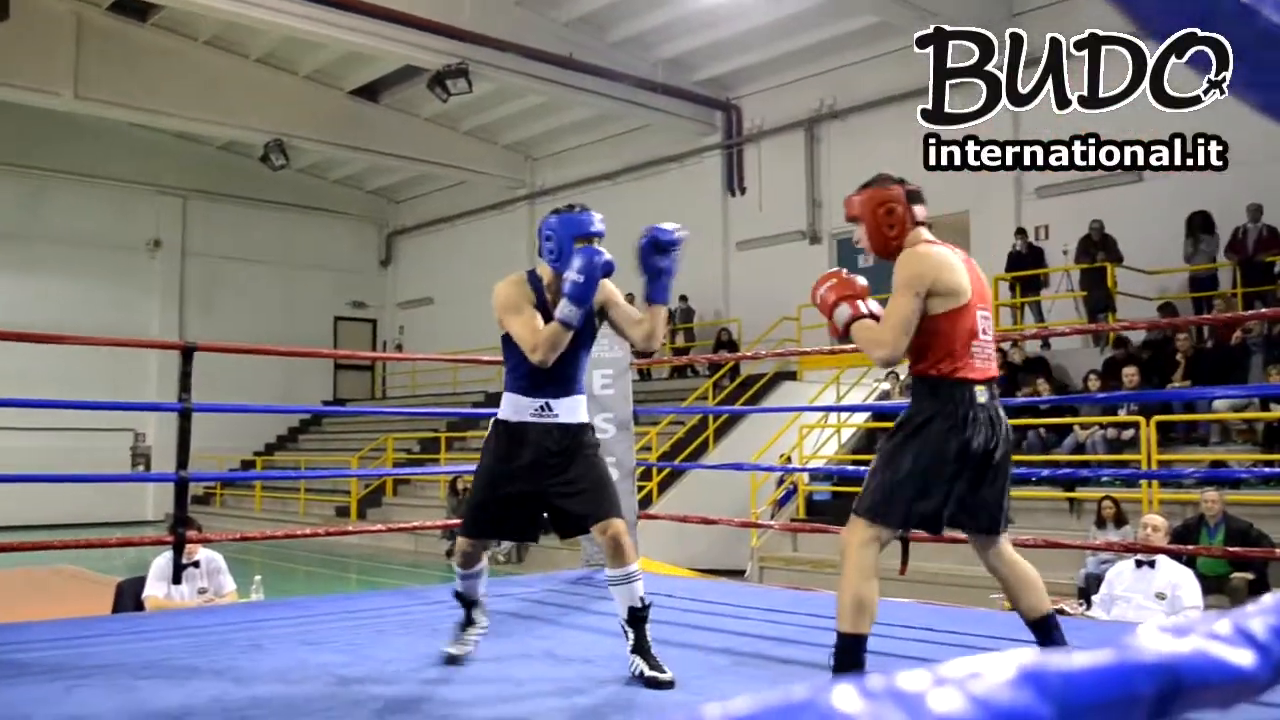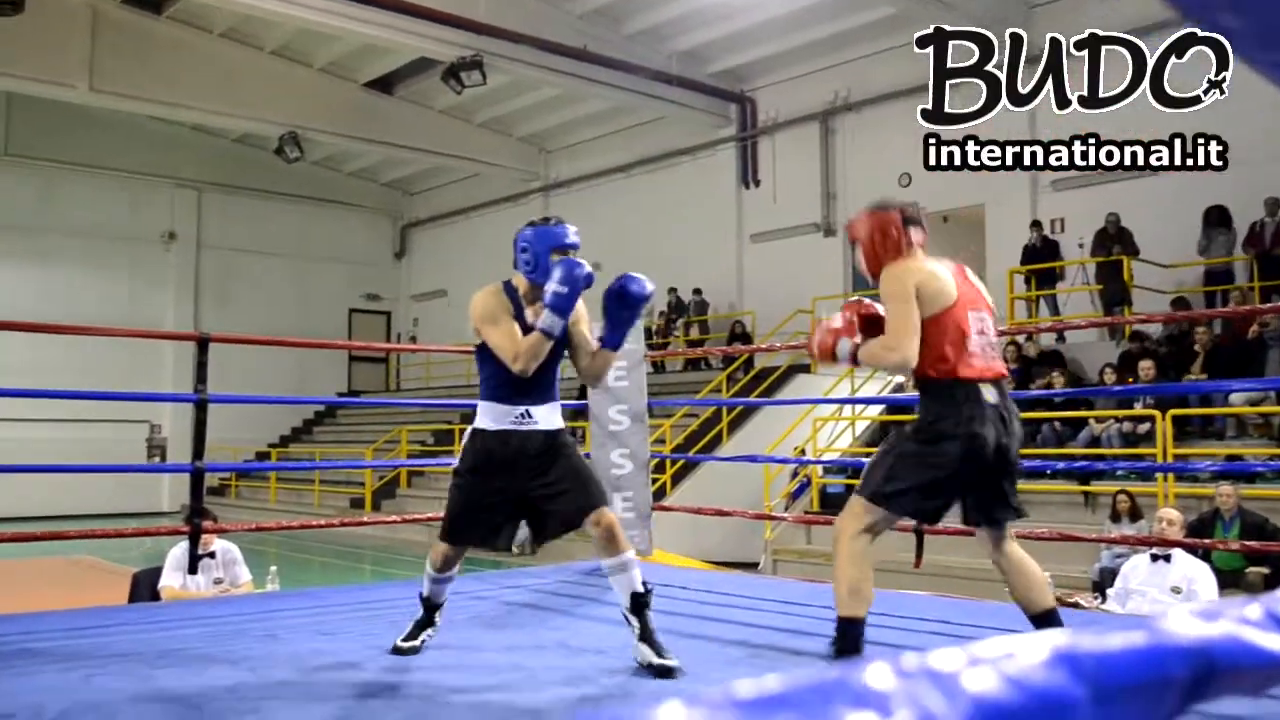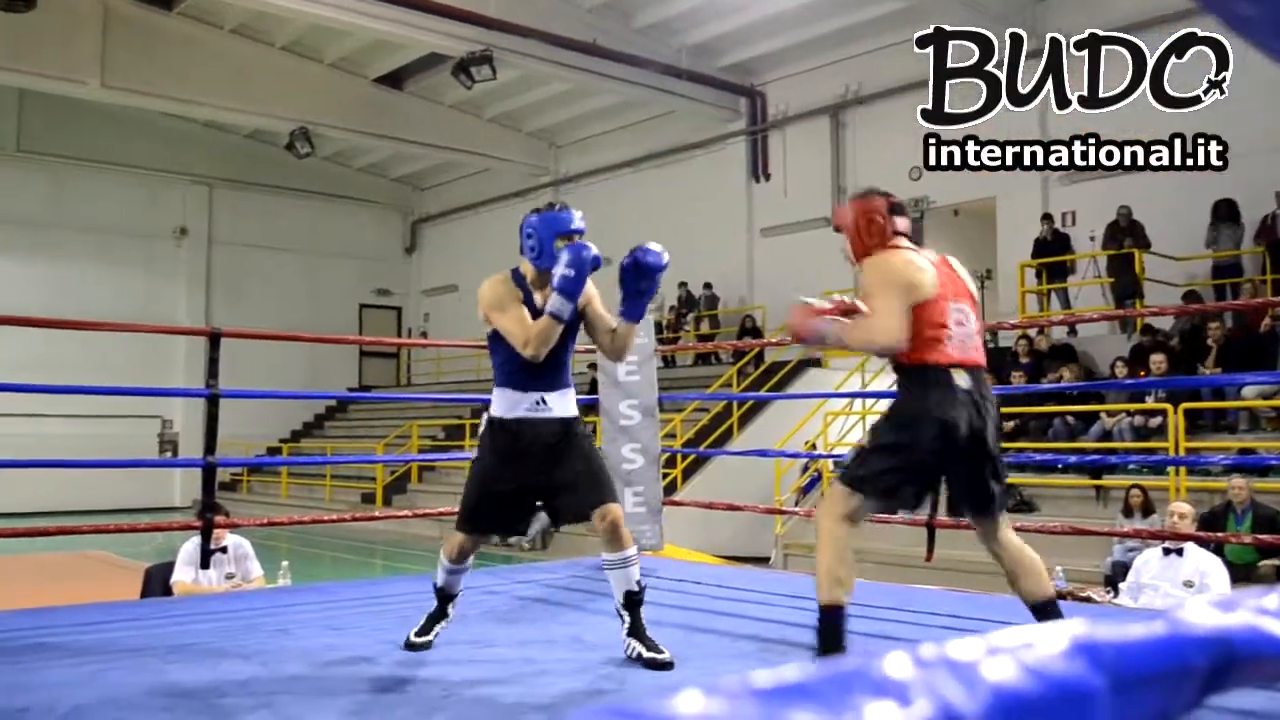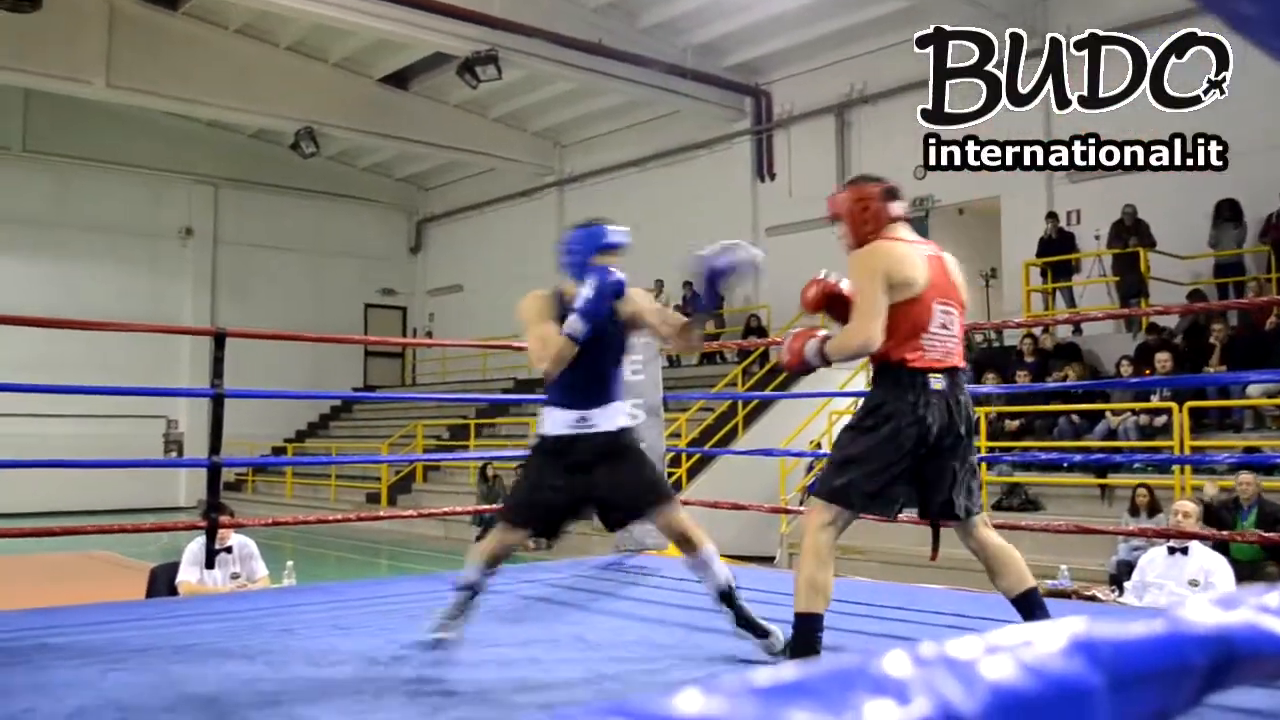
dt=0.3s
person 1, frame 1
left shoulder: (918, 260)
right shoulder: (961, 262)
left elbow: (887, 351)
left wrist: (843, 309)
right wrist: (873, 320)
left hip: (942, 414)
right hip: (985, 414)
left knee: (861, 540)
right knee: (995, 549)
left ankle: (848, 674)
person 1, frame 2
left shoulder: (902, 275)
right shoulder: (963, 275)
left elbow: (902, 357)
left wrist: (847, 346)
right wrist: (878, 327)
left hip: (952, 417)
right hip: (996, 415)
left knee: (855, 526)
right knee: (999, 542)
left ankle: (846, 663)
person 1, frame 3
left shoulder: (884, 266)
right shoulder: (953, 267)
left elbow: (887, 339)
left wrist: (822, 325)
right wrist: (864, 322)
left hip: (926, 405)
right hip: (975, 401)
left knee: (836, 513)
right knee: (993, 530)
left ankle: (830, 649)
person 1, frame 4
left shoulder: (874, 256)
right shoulder: (947, 263)
left elbow: (864, 340)
left wrist: (812, 349)
right wrist: (841, 303)
left hip: (899, 403)
right hip: (950, 402)
left knee: (821, 522)
right knee: (974, 527)
left ankle: (804, 655)
person 2, frame 1
left shoulder: (599, 288)
right shoulder: (513, 290)
left elbow: (647, 341)
right elbow: (540, 354)
left wrist: (659, 279)
right wrist: (576, 297)
left hip: (572, 430)
right hip: (516, 430)
left knee: (614, 534)
right knee: (472, 539)
left ankle: (639, 647)
right ankle: (472, 616)
person 2, frame 2
left shoulder: (570, 299)
right shoulder: (489, 301)
left elbow: (592, 375)
right elbow: (521, 363)
left wrist: (618, 320)
right wrist: (556, 306)
left hip: (547, 435)
right hip: (494, 437)
left knee: (606, 524)
right knee: (451, 544)
left ankle: (643, 634)
right ankle: (428, 616)
person 2, frame 3
left shoulder: (580, 287)
right shoulder: (498, 289)
left elbow: (616, 351)
right elbow: (532, 349)
left wrist: (637, 296)
right wrist: (565, 292)
left hip: (563, 424)
right hip: (510, 427)
left knee: (611, 519)
right knee: (467, 537)
left ankle: (634, 631)
right ankle: (441, 610)
person 2, frame 4
left shoulder: (625, 300)
right shoulder: (539, 304)
left elbow: (683, 340)
right elbow: (547, 367)
left wrist: (707, 298)
right wrist: (584, 312)
left hip: (613, 437)
right hip: (559, 442)
left knee: (679, 526)
right knee: (508, 535)
left ankle: (737, 613)
right ankle: (462, 603)
